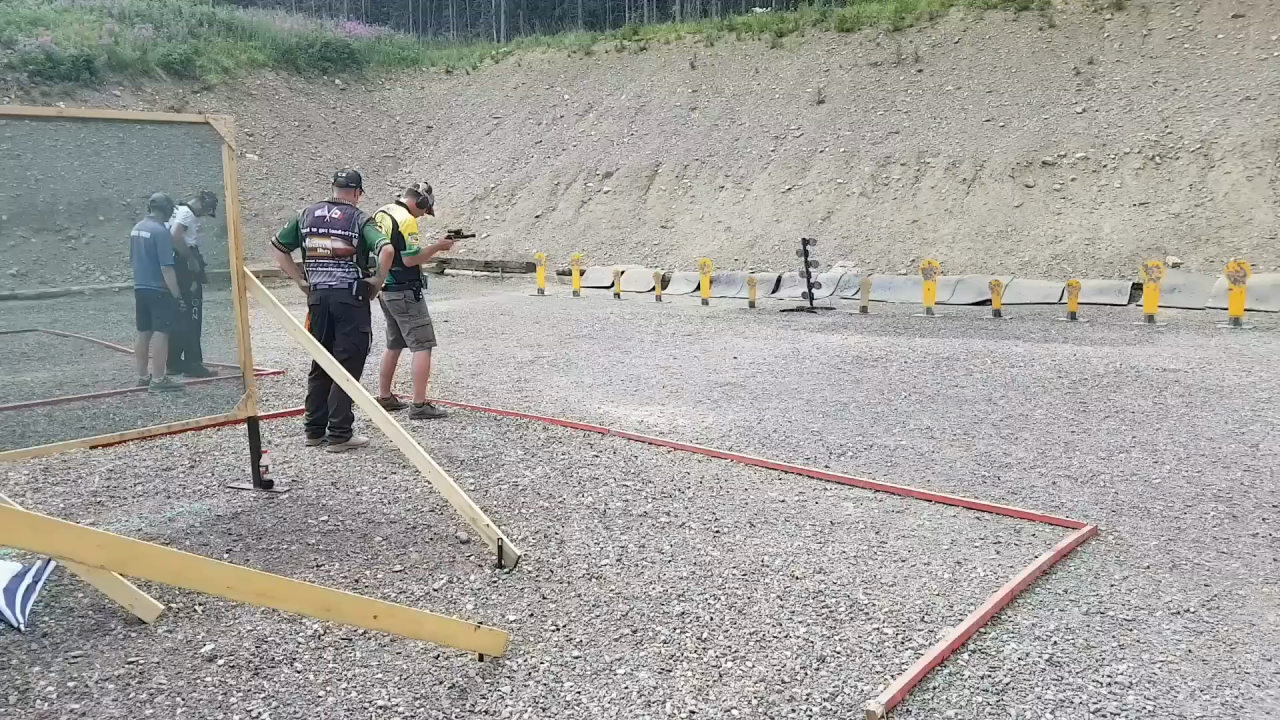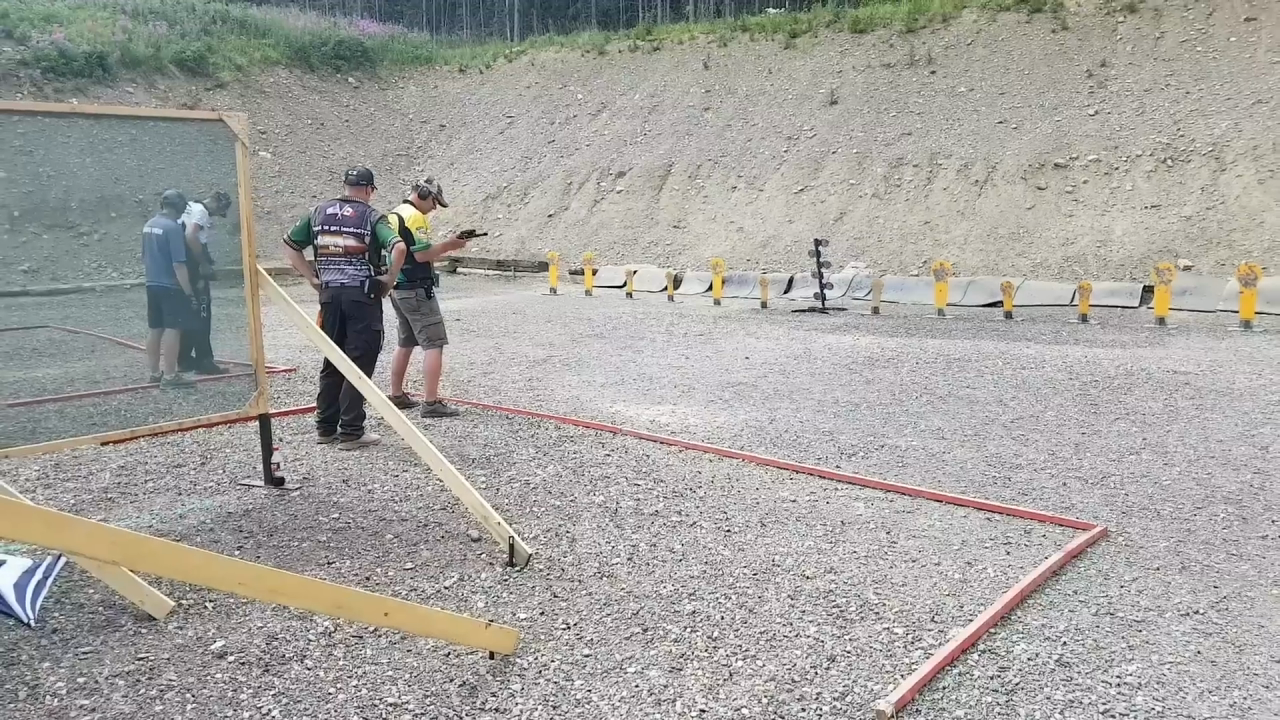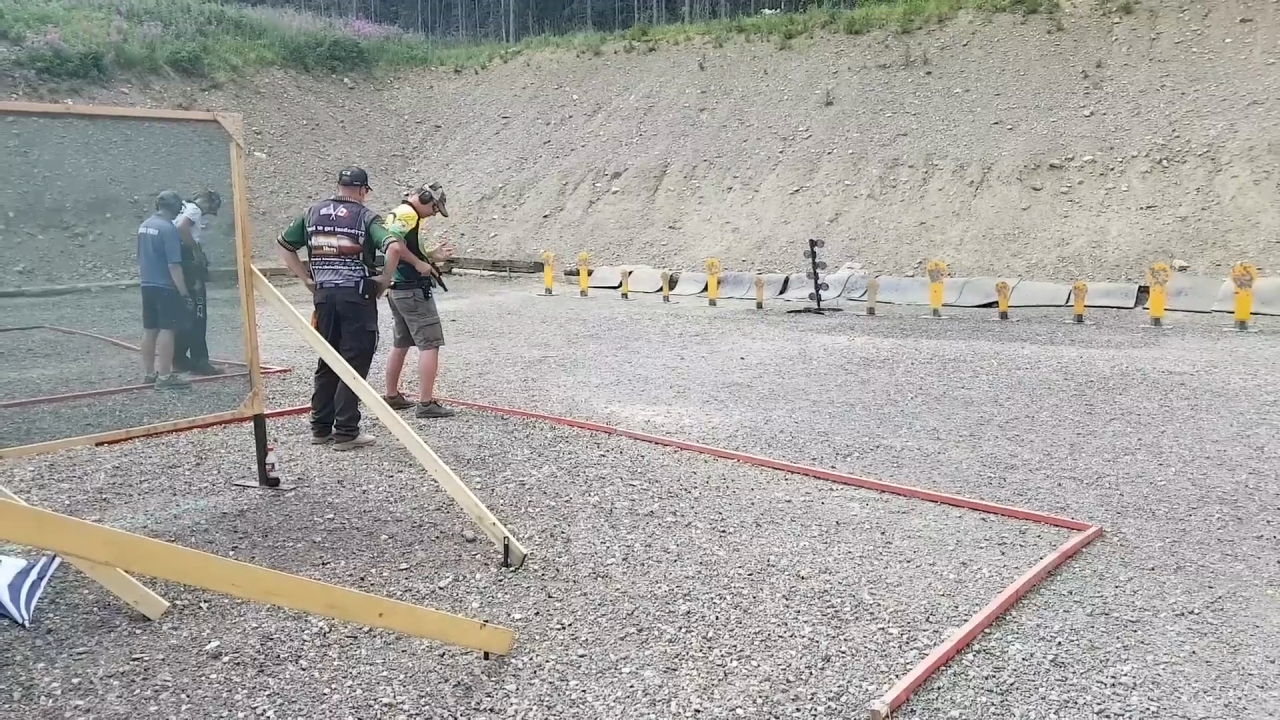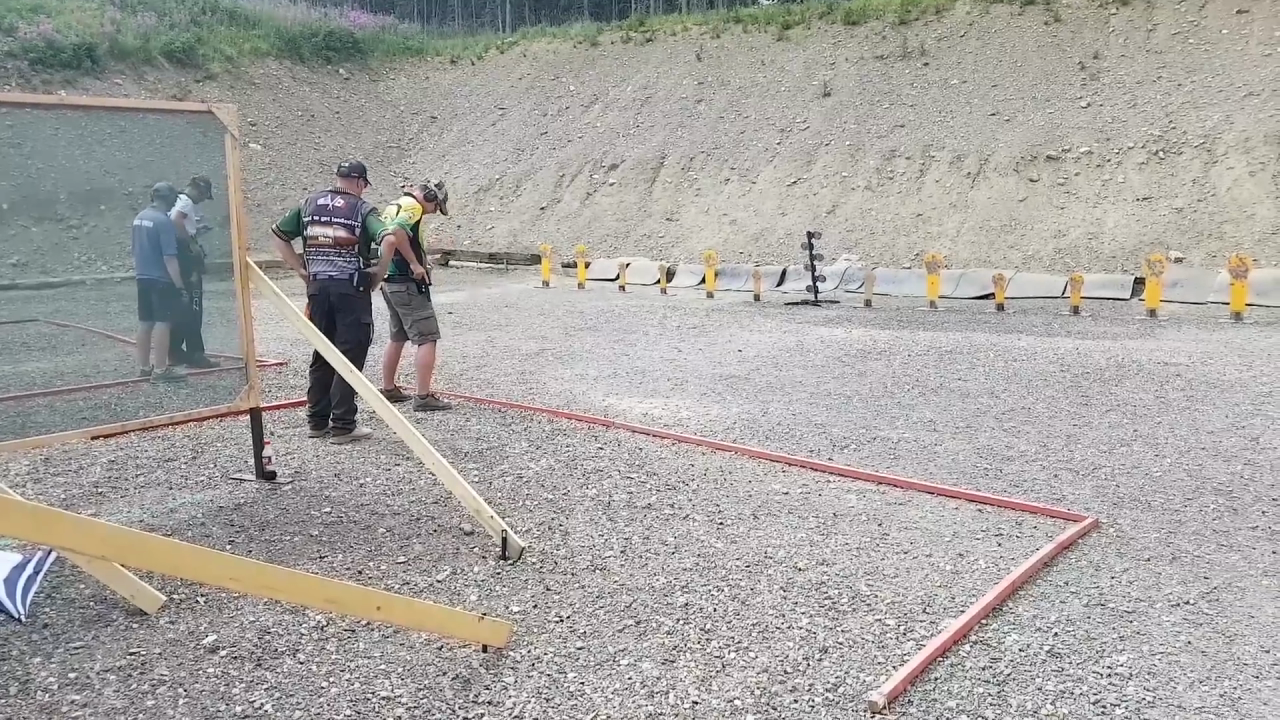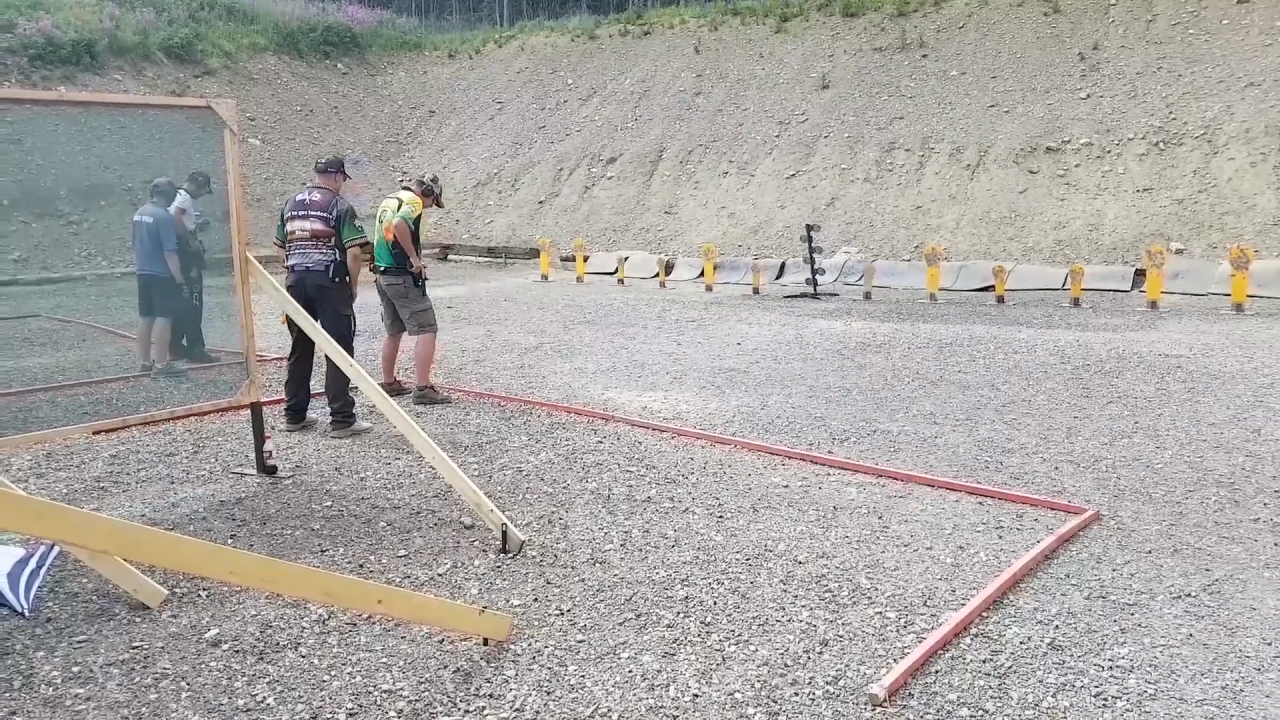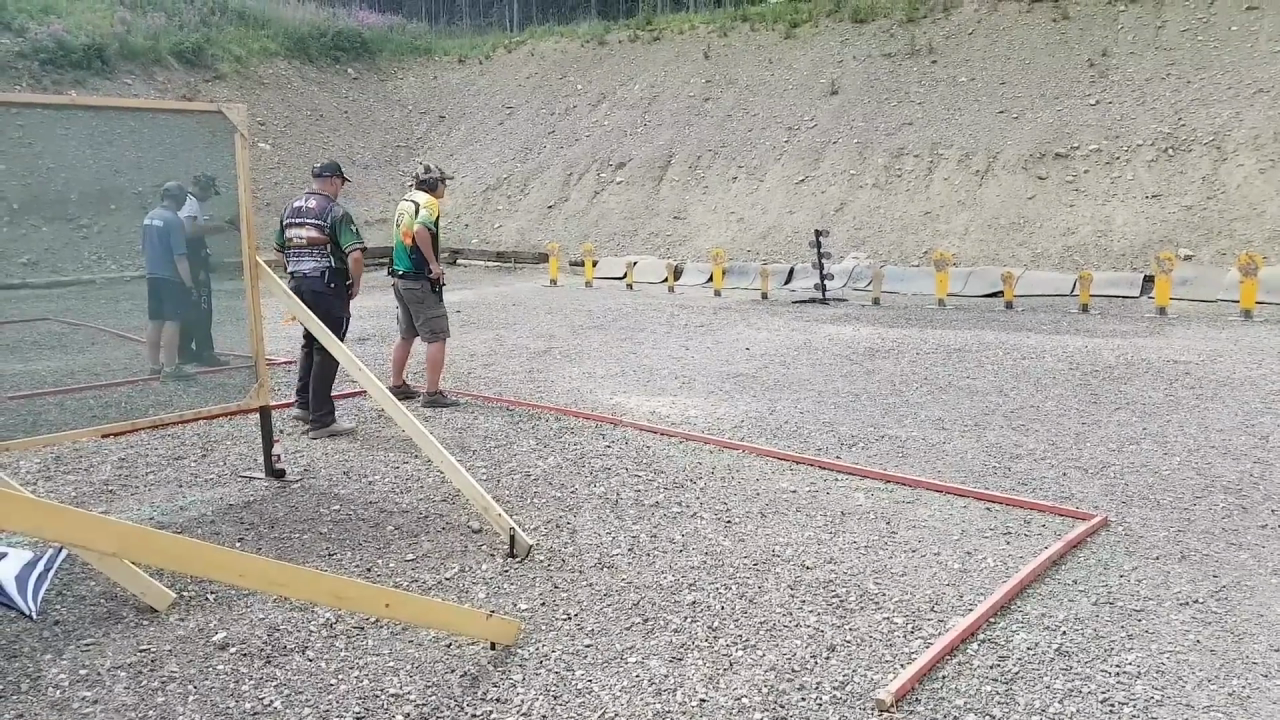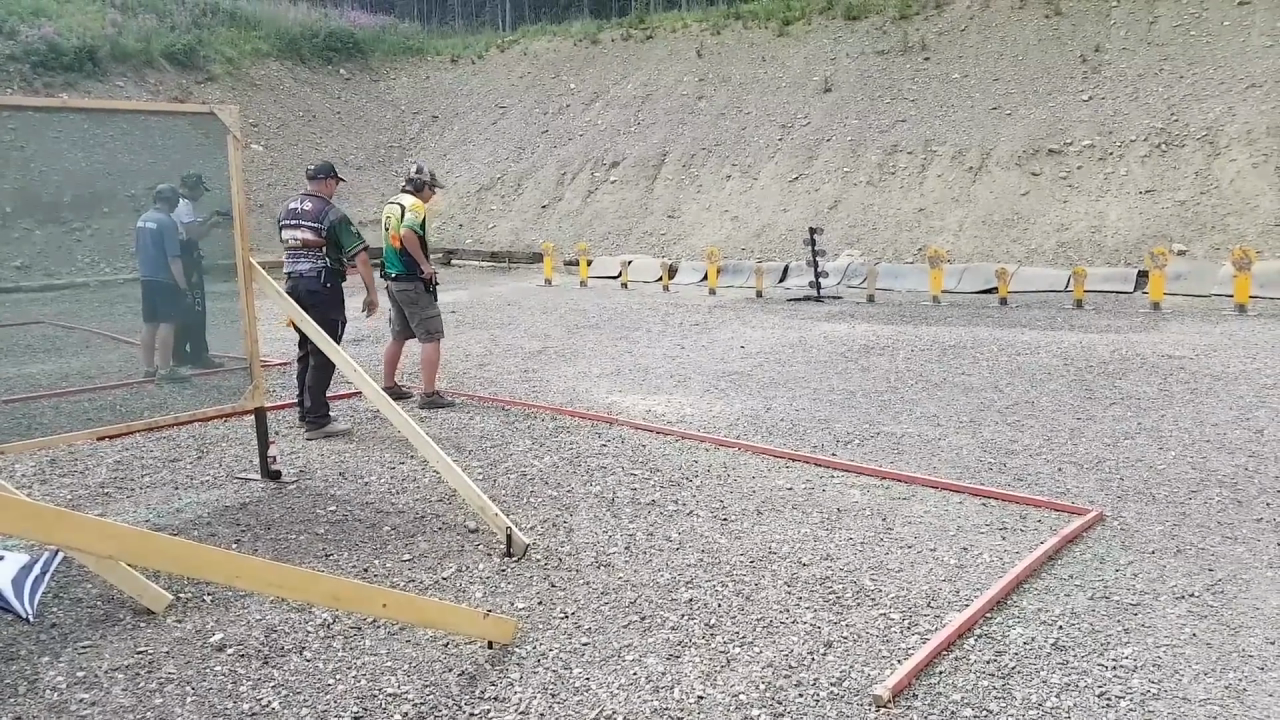
dt=0.7s
person 1, frame 1
left shoulder: (306, 215)
right shoulder: (359, 219)
left elbow: (278, 248)
right elbow: (387, 250)
left wrist: (301, 281)
right wrist: (378, 282)
left hip: (318, 296)
right hip: (350, 297)
left knee: (321, 363)
right knee: (348, 365)
left ankle: (314, 429)
right ankle: (339, 434)
person 1, frame 2
left shoulder: (318, 212)
right shoulder: (371, 216)
left elbow: (290, 245)
left wrist: (312, 278)
right wrist: (389, 279)
left hip: (329, 294)
right hip: (362, 295)
left knee: (332, 361)
right knee: (360, 363)
left ankle: (326, 427)
right ankle: (350, 431)
person 1, frame 3
left shoulder: (312, 213)
right shoulder: (365, 216)
left elbow: (283, 245)
right elbow: (394, 247)
left wrist: (307, 279)
right wrist: (386, 279)
left hip: (324, 295)
right hip: (357, 296)
left knee: (327, 361)
right knee: (354, 363)
left ankle: (321, 427)
right ankle: (345, 432)
person 1, frame 4
left shoulder: (309, 203)
right shoulder: (362, 208)
left elbow: (278, 235)
right elbow: (389, 239)
left wrist: (301, 269)
right wrist: (380, 271)
left hip: (318, 287)
right hip: (351, 289)
left knee: (322, 355)
right knee: (350, 356)
left ankle: (317, 421)
right ankle: (342, 426)
person 1, frame 5
left shoulder: (291, 203)
right shoulder: (340, 205)
left elbow: (281, 247)
right elbow: (354, 252)
right wrist: (353, 285)
left hip: (295, 281)
right hip: (328, 281)
left knee: (300, 348)
right knee: (339, 350)
left ankle: (295, 415)
right ankle: (342, 419)
person 1, frame 6
left shoulder: (291, 208)
right shoulder: (336, 211)
left elbow: (280, 250)
right elbow: (355, 256)
right wrist: (355, 283)
left hip: (298, 284)
right hip: (327, 286)
left knee: (311, 344)
right knee: (326, 352)
left ankle: (304, 404)
right ankle: (321, 421)
person 1, frame 7
left shoulder: (287, 209)
right shoulder: (332, 214)
right elbow: (360, 256)
right wrist: (371, 293)
left hip: (293, 284)
right hip: (322, 287)
left knee: (306, 350)
right knee: (322, 354)
left ankle: (306, 411)
right ankle: (316, 420)
person 2, frame 1
left shoulder: (381, 213)
right shoulder: (407, 220)
right elbow: (410, 259)
left wrist: (430, 248)
right wrist: (438, 246)
left hip: (386, 290)
right hip: (405, 292)
left knee: (393, 345)
right knee: (422, 346)
left ankle: (385, 397)
right ankle: (419, 405)
person 2, frame 2
left shoulder: (395, 214)
right shoulder: (414, 216)
right elbow: (421, 255)
left wrist: (445, 247)
right wrist: (449, 244)
left hip: (398, 288)
right hip: (417, 290)
left knee: (405, 343)
right knee: (433, 344)
left ankle: (397, 395)
right ankle: (431, 403)
person 2, frame 3
left shoulder: (396, 213)
right shoulder: (408, 214)
left wrist: (431, 256)
right wrist: (419, 263)
left hip: (397, 289)
right hip: (414, 290)
left knee: (401, 344)
right knee: (429, 345)
left ankle: (392, 396)
right ankle: (426, 404)
person 2, frame 4
left shoulder: (394, 206)
right shoulder: (412, 206)
right elbow: (397, 231)
right wrist: (414, 263)
left hip: (390, 282)
right hip: (408, 284)
left knee: (397, 338)
right knee: (427, 339)
left ankle: (388, 389)
right ankle: (423, 397)
person 2, frame 5
left shoulder: (389, 200)
right shoulder: (413, 200)
right elbow: (400, 224)
right wrist: (414, 257)
left hip: (384, 275)
right hip: (403, 277)
left knee: (393, 331)
right knee: (426, 330)
left ankle: (389, 383)
right ankle: (423, 388)
person 2, frame 6
left shoulder: (405, 201)
right shoulder: (428, 202)
right elbow: (420, 229)
right wrist: (433, 263)
left hip: (400, 278)
right hip: (420, 280)
left knee: (406, 335)
right knee: (437, 337)
left ankle: (397, 385)
right ankle: (432, 394)
person 2, frame 7
left shoulder: (391, 203)
right shoulder: (414, 204)
right elbow: (407, 233)
right wrist: (424, 264)
left hip: (393, 280)
right hip: (413, 282)
left knee: (398, 336)
right knee: (431, 337)
left ankle: (389, 386)
right ankle: (429, 394)
person 3, frame 1
left shoulder: (136, 228)
right shoulder: (160, 231)
right elbow: (166, 267)
right wrist: (177, 295)
left hip: (140, 288)
right hip: (158, 290)
left knee: (143, 333)
right knee: (160, 333)
left ankle: (143, 376)
right ankle: (158, 380)
person 3, frame 2
left shoulder: (149, 225)
right shoulder: (173, 228)
right elbow: (178, 264)
right wrist: (189, 292)
left hip: (152, 285)
right hip: (170, 287)
left knee: (154, 330)
right knee: (172, 330)
left ankle: (154, 373)
right ankle: (170, 376)
person 3, frame 3
left shoulder: (144, 226)
right shoulder: (168, 229)
right elbow: (173, 265)
right wrist: (184, 293)
left hip: (147, 286)
right hip: (165, 288)
left knee: (150, 331)
right knee: (166, 331)
left ankle: (149, 373)
right ankle: (164, 377)
person 3, frame 4
left shoulder: (139, 218)
right shoulder: (163, 221)
left elbow: (135, 250)
right elbow: (169, 257)
right wrist: (180, 285)
left hip: (142, 278)
right hip: (161, 280)
left knee: (145, 323)
right knee: (162, 324)
left ankle: (144, 367)
right ankle: (160, 370)
person 3, frame 5
left shoulder: (139, 214)
right shoulder: (164, 217)
left elbow: (135, 245)
right elbow: (169, 252)
right wrist: (180, 280)
left hip: (143, 273)
right hip: (161, 276)
left knee: (145, 318)
right knee: (163, 319)
left ankle: (145, 362)
right ankle: (161, 365)
person 3, frame 6
left shoulder: (149, 217)
right shoulder: (174, 221)
left elbow: (144, 249)
right elbow: (179, 256)
right wrist: (189, 283)
left hip: (152, 277)
right hip: (171, 279)
left knee: (154, 322)
right knee: (171, 322)
left ankle: (154, 366)
right ankle: (169, 369)
person 3, frame 7
left shoulder: (142, 220)
right shoulder: (167, 222)
left elbow: (138, 251)
right elbow: (173, 258)
right wrist: (183, 285)
left hip: (146, 279)
right hip: (164, 281)
left knee: (149, 324)
right knee: (166, 324)
left ankle: (149, 368)
right ankle: (164, 371)
person 4, frame 1
left shoulder: (177, 211)
right shoulder: (187, 213)
left elbow: (170, 236)
right elbow: (175, 236)
right wrist: (192, 258)
left hip: (175, 269)
right hip: (186, 270)
left knee: (178, 318)
right knee: (191, 318)
left ankle: (174, 362)
right ankle: (193, 364)
person 4, frame 2
left shoulder: (189, 207)
right shoulder: (201, 211)
left elbow: (186, 235)
right elbow: (191, 237)
right wrist: (204, 263)
right hip: (193, 267)
right knee: (201, 315)
left ankle: (184, 359)
right ankle: (204, 361)
person 4, frame 3
left shoulder: (183, 208)
right shoulder: (194, 210)
right elbow: (181, 227)
right wrist: (196, 250)
right hip: (190, 266)
right knee: (196, 314)
left ankle: (179, 359)
right ankle: (199, 361)
person 4, frame 4
left shoulder: (178, 201)
right shoulder: (186, 202)
left elbow: (178, 226)
right elbow: (175, 222)
left wrist: (196, 229)
right wrist: (192, 244)
left hip: (177, 259)
right hip: (186, 258)
left knee: (179, 307)
right knee: (192, 307)
left ankle: (175, 352)
right ankle: (195, 354)
person 4, frame 5
left shoulder: (178, 196)
right shoulder: (185, 198)
right elbow: (175, 218)
left wrist: (195, 224)
right wrist: (192, 239)
left hip: (179, 255)
right hip: (186, 255)
left knee: (180, 302)
right knee: (192, 303)
left ankle: (176, 347)
right ankle: (195, 349)
person 4, frame 6
left shoulder: (186, 201)
right shoulder: (191, 202)
right elbow: (192, 229)
left wrist: (215, 227)
right wrist: (217, 227)
left hip: (188, 261)
right hip: (194, 261)
left knee: (188, 308)
right knee: (201, 307)
left ankle: (185, 351)
right ankle: (204, 353)
person 4, frame 7
left shoulder: (175, 204)
right shoulder: (184, 205)
right elbow: (195, 235)
left wrist: (207, 221)
right wrist: (211, 224)
left hip: (179, 263)
right hip: (188, 263)
right knee: (195, 310)
left ankle: (180, 354)
right ankle: (199, 355)
